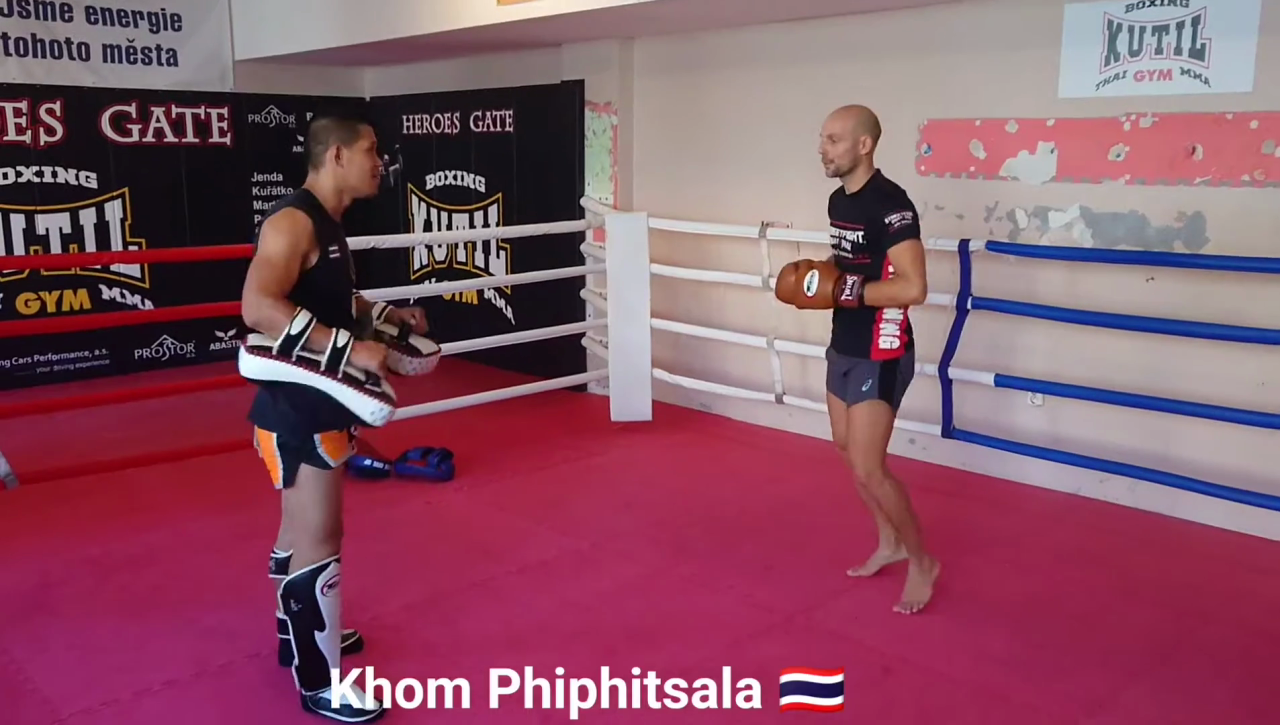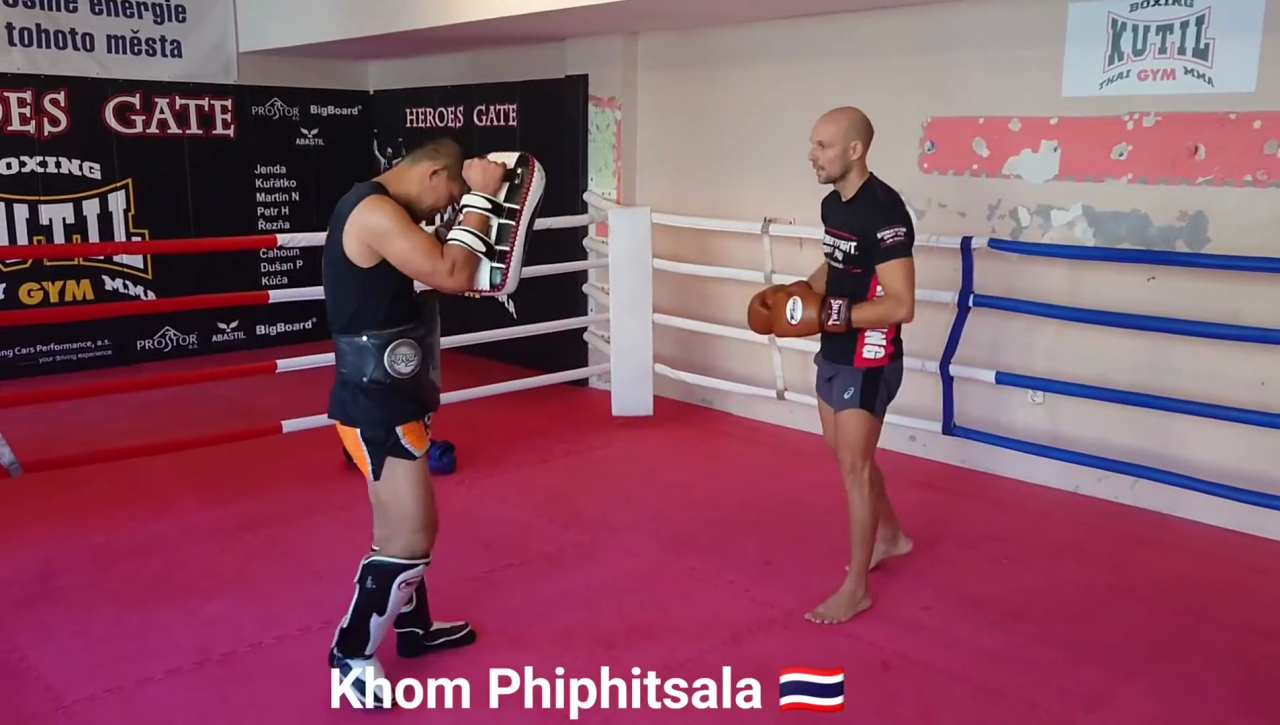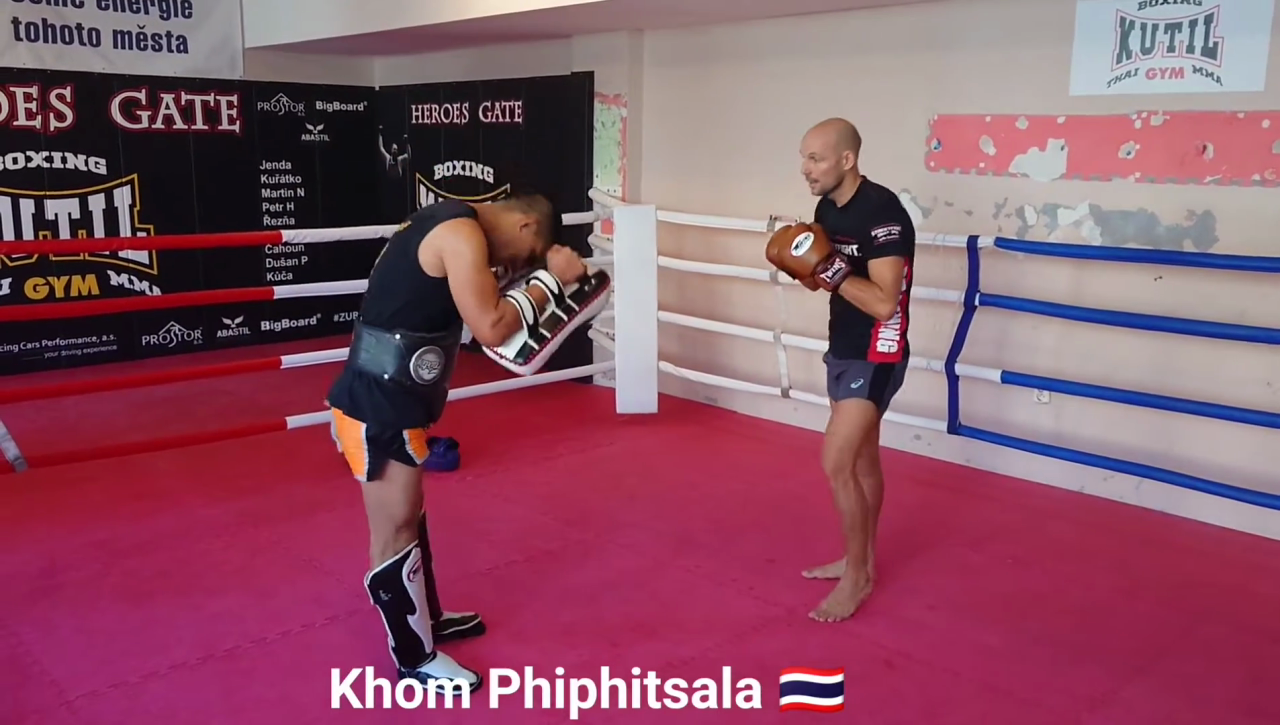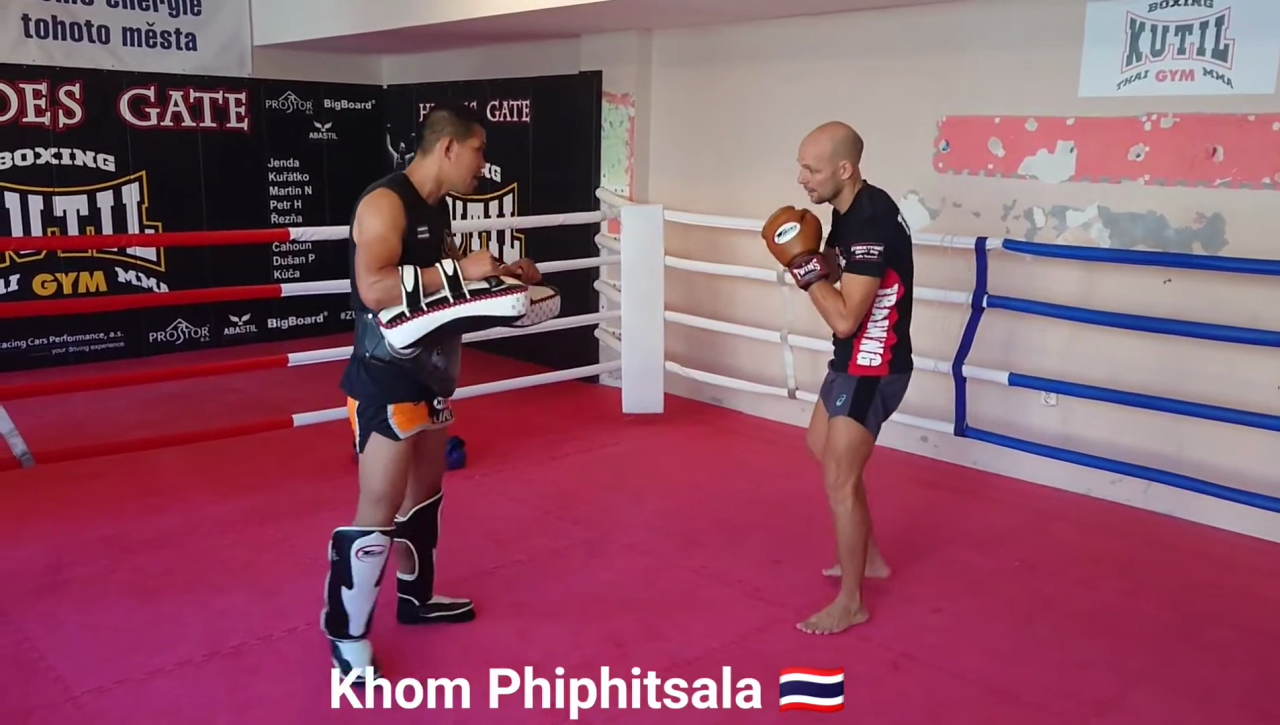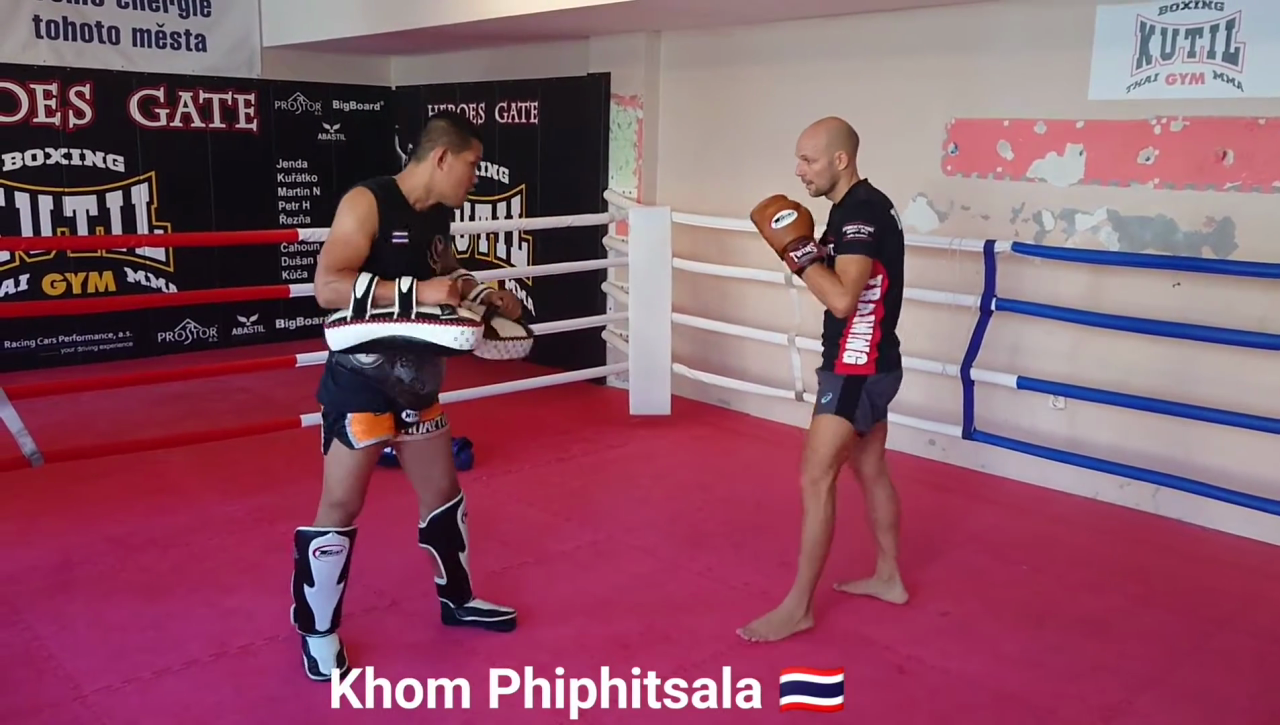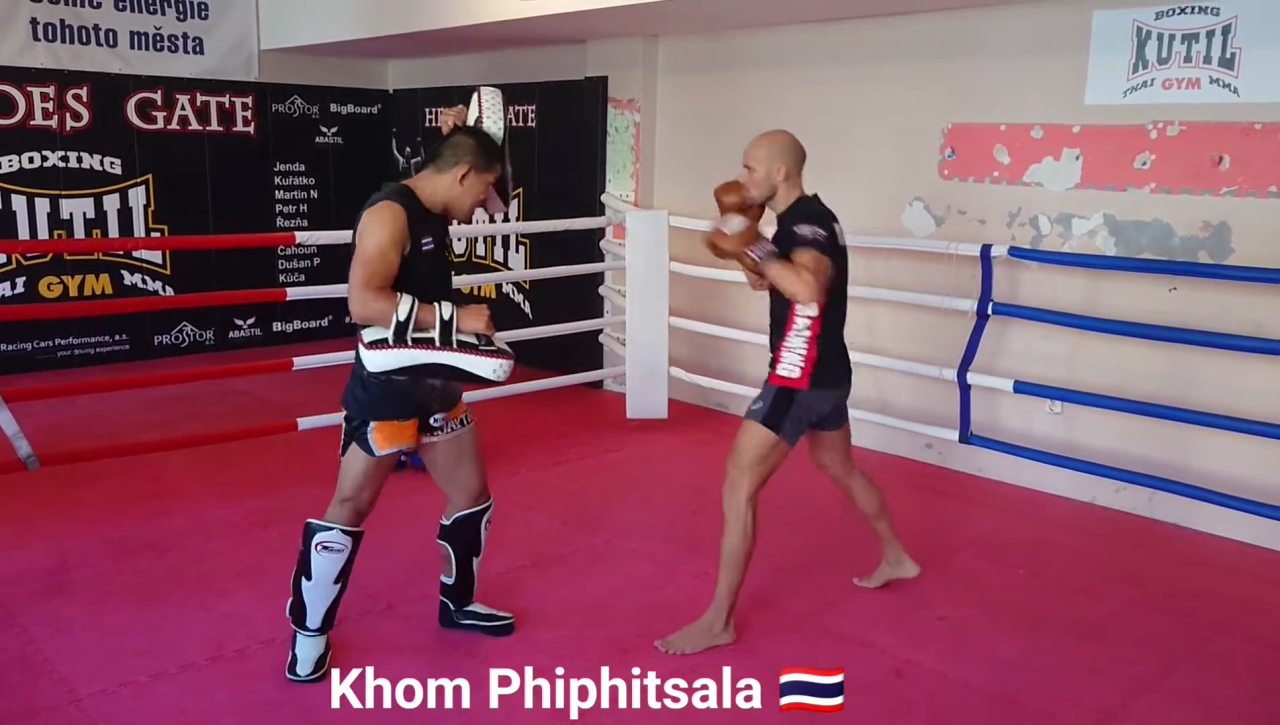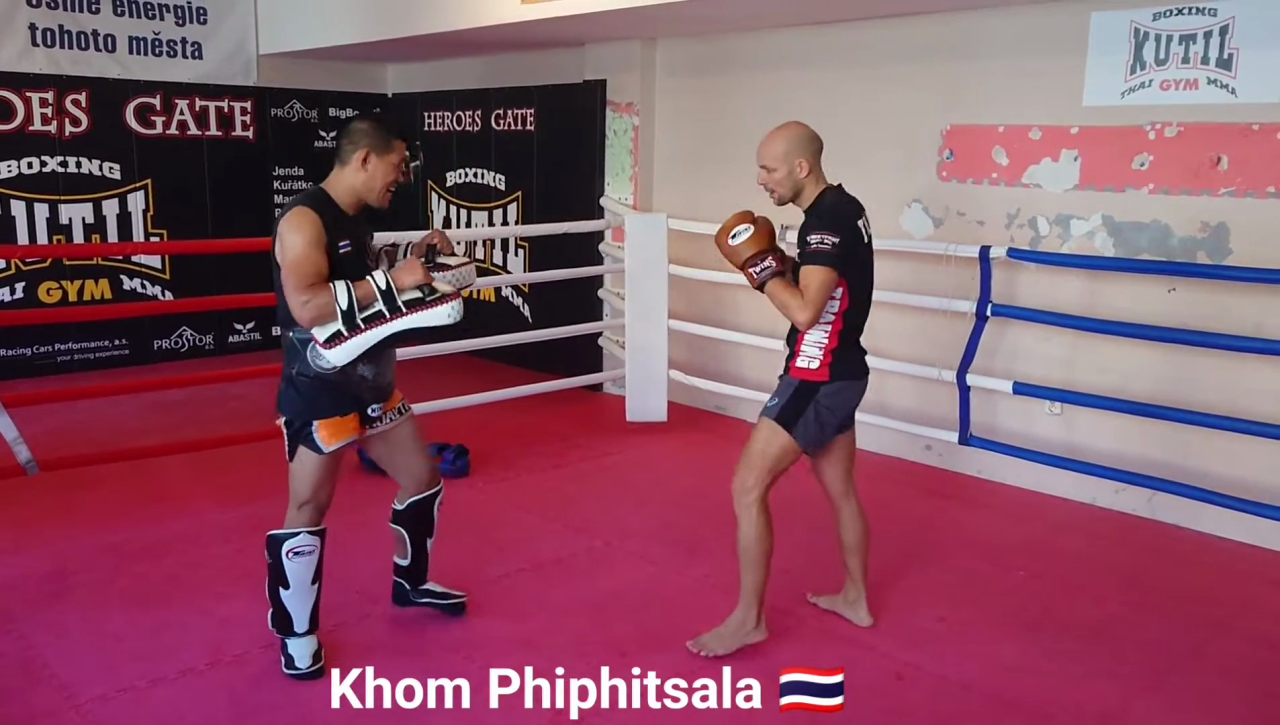
dt=0.7s
person 1, frame 1
left shoulder: (325, 223)
right shoulder: (291, 222)
right elbow: (260, 307)
left wrist: (385, 314)
right wrist: (351, 348)
left hip: (318, 407)
right hip: (297, 412)
left knee: (302, 533)
right knee: (318, 543)
left ankle: (301, 634)
person 1, frame 2
left shoulder: (378, 210)
right shoulder: (375, 211)
left elbow: (432, 266)
right elbow: (454, 275)
left wrist: (477, 206)
right wrist: (479, 198)
left hip: (391, 396)
right hip: (378, 403)
left knee: (399, 525)
right knee: (412, 535)
left ankle: (414, 627)
right ankle: (352, 652)
person 1, frame 3
left shoulder: (447, 221)
right shoulder: (464, 233)
right elbow: (491, 326)
right wrist: (549, 278)
left hip: (384, 394)
right hip: (383, 403)
left knee: (409, 516)
right knee: (394, 532)
left ankle: (427, 619)
right ankle: (416, 660)
person 1, frame 4
left shoulder: (436, 207)
right shoulder: (385, 203)
right elbow: (375, 288)
left wrist: (498, 274)
right wrist: (459, 269)
left hip: (428, 375)
right hip: (385, 379)
left knee: (425, 492)
right knee: (379, 510)
left ankle: (416, 596)
right ankle: (347, 634)
person 1, frame 5
left shoulder: (438, 216)
right shoulder: (367, 203)
right elbow: (331, 287)
left wrist: (488, 297)
right wrist: (415, 291)
left hip: (417, 384)
right hip: (358, 385)
left knee: (444, 496)
right knee: (339, 511)
left ankle: (457, 600)
right ankle: (321, 631)
person 1, frame 6
left shoulder: (429, 207)
right shoulder: (389, 214)
left elbow: (473, 192)
right elbow: (365, 304)
left wrist: (463, 136)
right wrist: (455, 316)
left hip: (435, 388)
right hip: (385, 392)
left knee: (473, 496)
right knee: (349, 511)
left ankle: (457, 602)
right ankle: (309, 630)
person 1, frame 7
left shoulder: (354, 218)
right shoulder: (303, 220)
right elbow: (309, 309)
left wrist: (416, 254)
right wrist: (392, 279)
left hip: (373, 385)
right hip: (319, 393)
left knee: (422, 480)
right knee: (308, 511)
left ankle: (411, 581)
right ankle: (297, 632)
person 2, frame 1
left shoulder: (891, 204)
right shoulder: (839, 202)
left elbow: (914, 285)
left wrist: (845, 291)
left hip: (881, 357)
right hip: (844, 349)
left knee: (867, 468)
right knee: (851, 455)
left ankle: (923, 563)
right ankle: (893, 544)
person 2, frame 2
left shoulder: (884, 212)
right shoulder: (833, 203)
left elbow: (899, 307)
left wrist: (826, 315)
right wrist: (794, 294)
left hip: (868, 360)
right hip: (835, 354)
left knee: (852, 468)
right knee: (845, 455)
left ankle: (856, 589)
right ankle: (891, 535)
person 2, frame 3
left shoulder: (882, 212)
right shoulder: (826, 209)
left elbow: (883, 303)
left wrist: (829, 269)
right wrist: (799, 265)
left hip: (876, 358)
right hip: (843, 352)
left knee: (834, 462)
right knee: (861, 459)
left ankle: (855, 576)
right ankle: (861, 559)
person 2, frame 4
left shoulder: (873, 224)
right shoulder: (849, 209)
left elbow: (844, 319)
right elbow: (834, 273)
left wrist: (802, 265)
right wrist: (813, 259)
left hip: (873, 369)
right hip: (854, 362)
left knee: (838, 482)
right knee: (821, 447)
left ankle: (851, 602)
right ankle: (869, 556)
person 2, frame 5
left shoulder: (862, 212)
right shoulder: (859, 206)
left elbow: (841, 299)
right elbow: (839, 280)
left wrist: (795, 250)
right wrist: (806, 249)
left hip: (858, 367)
right hip: (871, 363)
left knee: (816, 482)
right knee: (870, 470)
left ankle: (797, 608)
right ankle: (888, 577)
person 2, frame 6
left shoulder: (809, 221)
right shoulder: (794, 219)
left elbow: (808, 289)
right elbow: (769, 278)
left wrist: (752, 247)
right wrist: (737, 240)
left hip: (798, 382)
right hip: (825, 378)
left knee: (738, 491)
right knee: (841, 470)
left ankle: (717, 621)
right ankle: (896, 557)
person 2, frame 7
left shoulder: (828, 221)
right shoulder: (842, 208)
left elbow: (804, 312)
left wrist: (759, 267)
right wrist: (778, 261)
left hip: (816, 379)
right hip: (842, 373)
left knee: (747, 489)
right knee: (840, 490)
left ankle: (748, 620)
right ankle: (855, 597)
